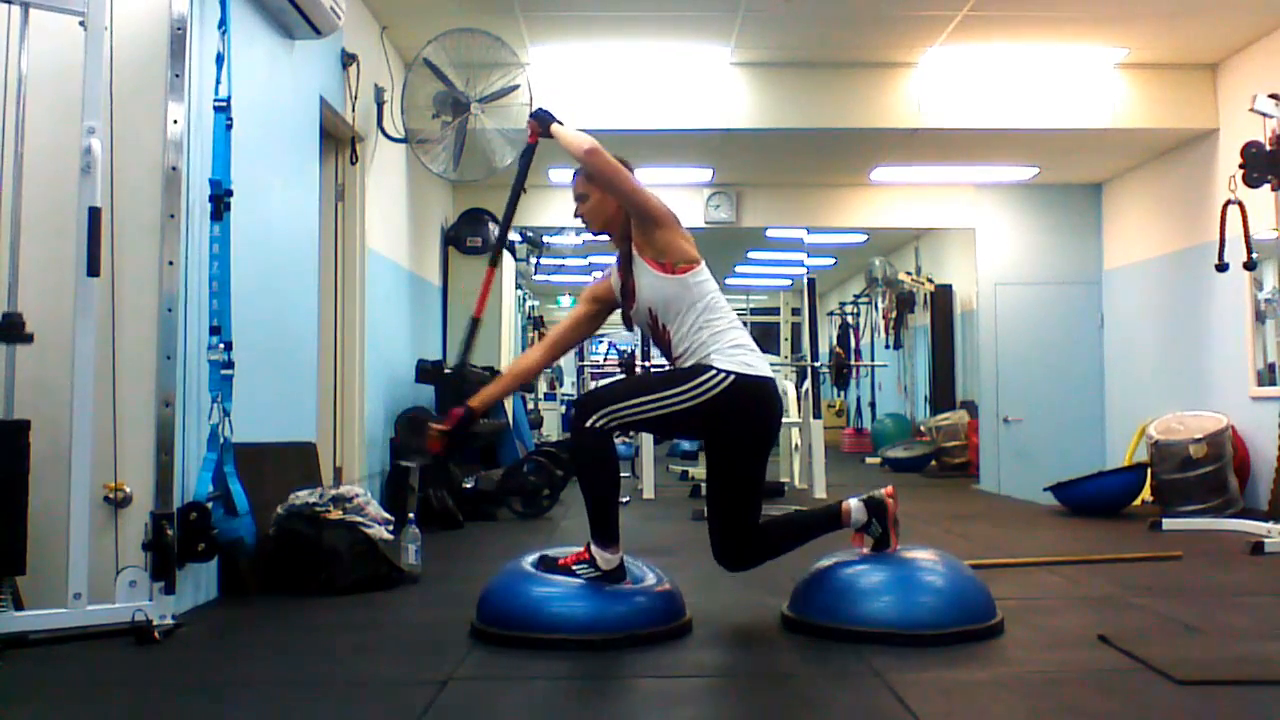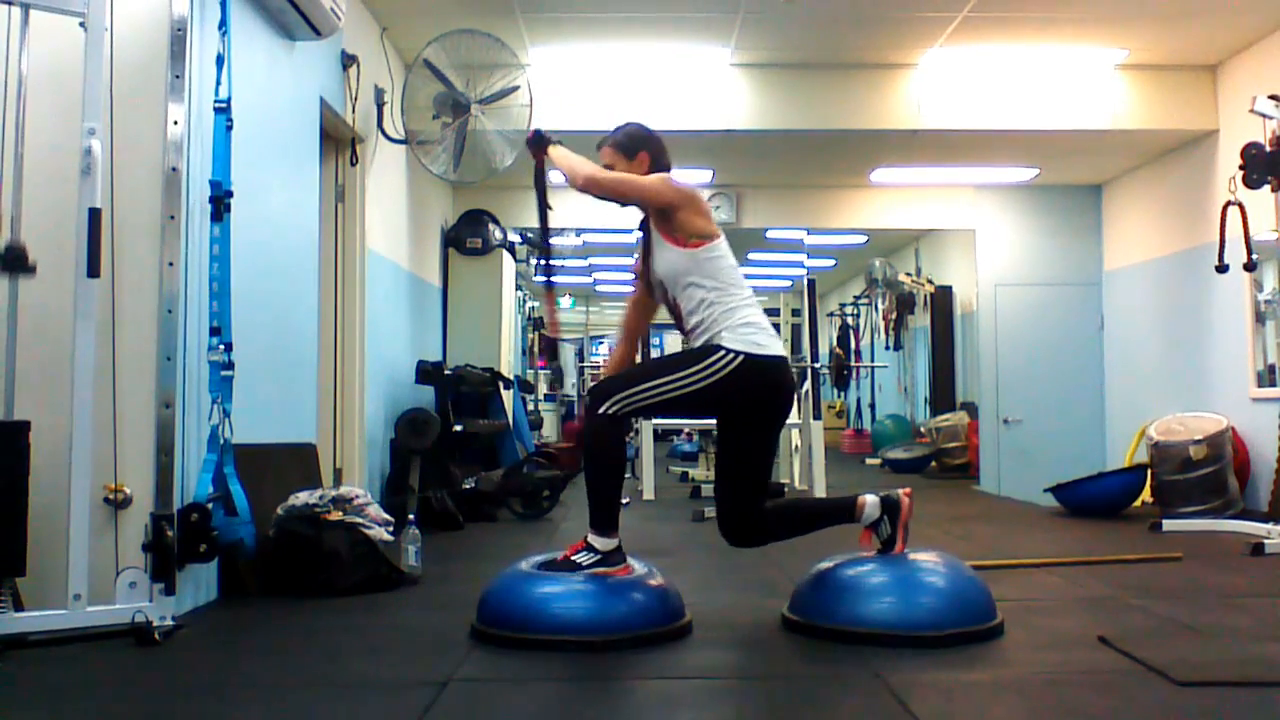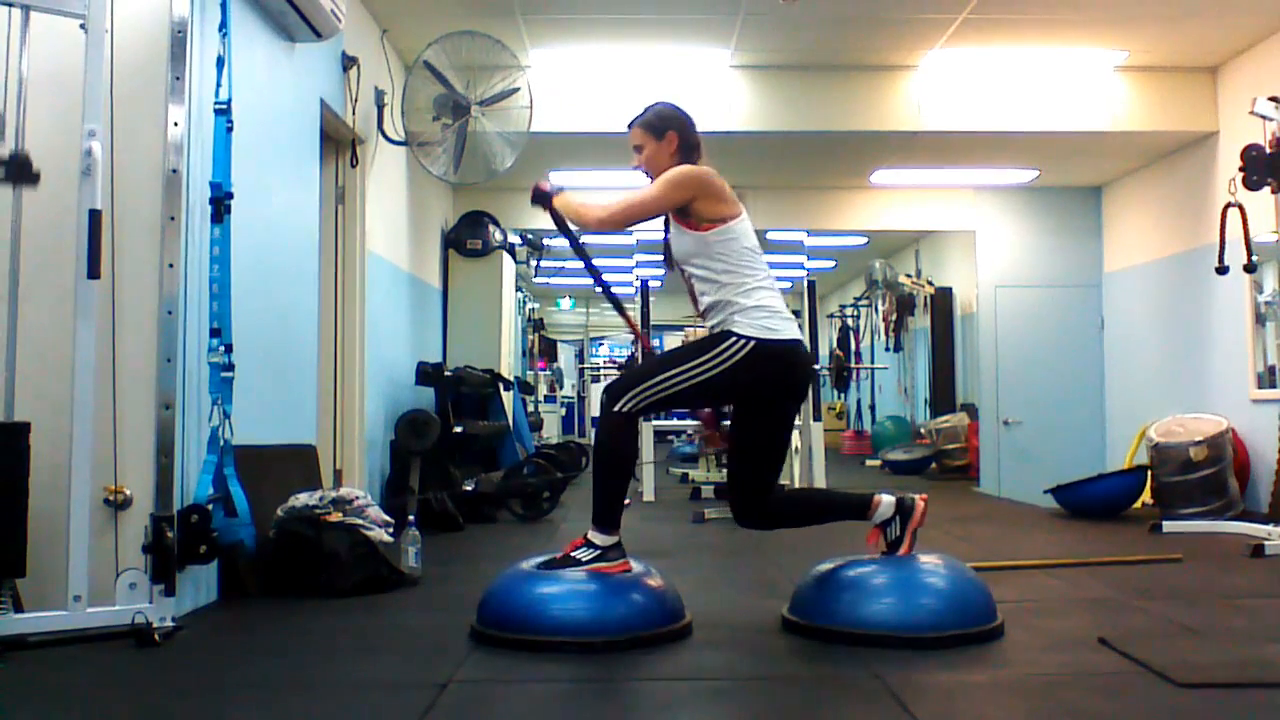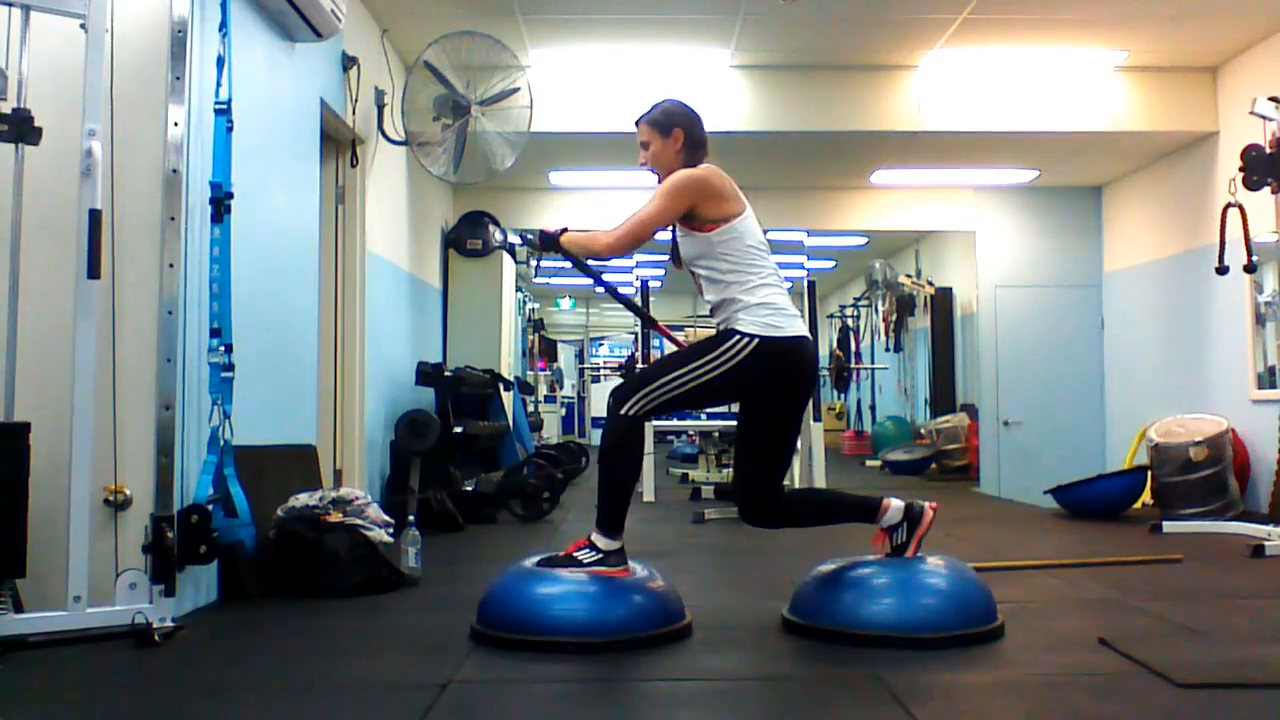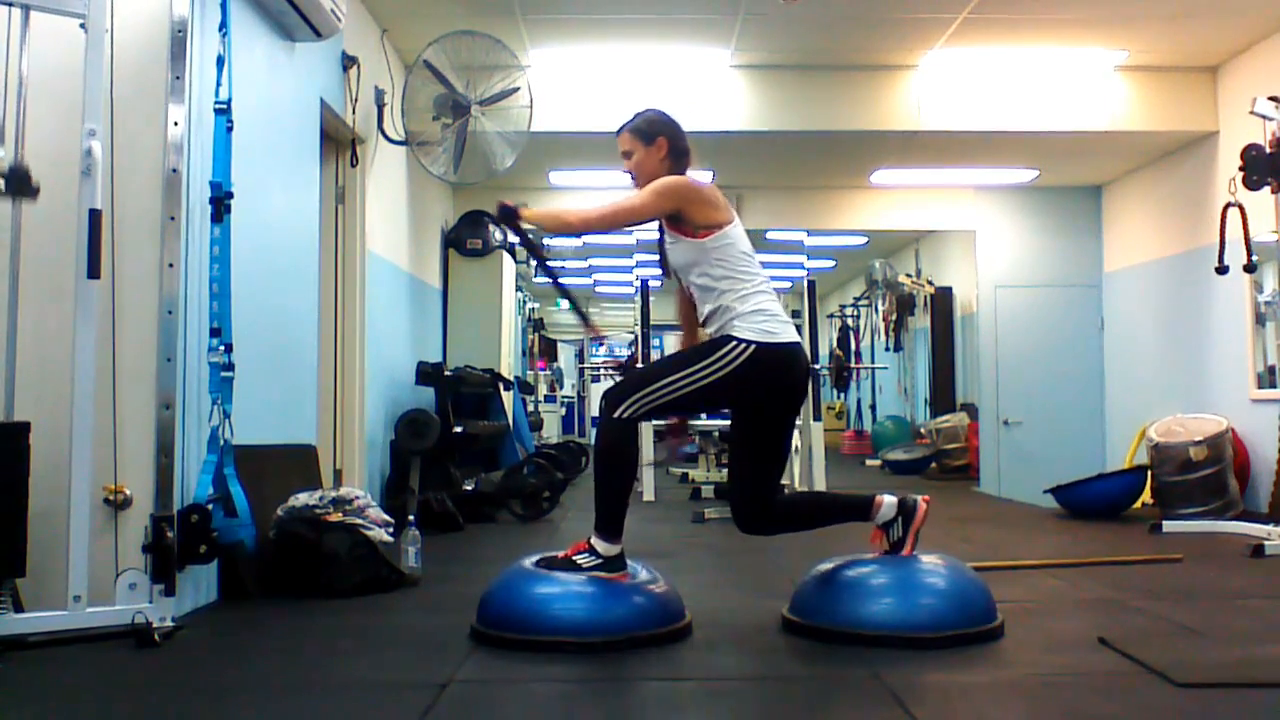
dt=0.3s
person 1, frame 1
left shoulder: (656, 228)
right shoulder: (609, 288)
left elbow: (593, 155)
right elbow: (541, 352)
left wrist: (552, 126)
right wrist: (469, 410)
left hip: (737, 385)
right hip: (739, 398)
left knee: (591, 414)
right knee: (738, 551)
left ankle: (605, 559)
right ankle: (861, 511)
person 1, frame 2
left shoulder: (675, 195)
right shoulder: (652, 249)
left elbow: (589, 181)
right elbow: (627, 341)
left wrist: (551, 149)
right wrist: (592, 427)
left hip: (745, 362)
right hip: (760, 375)
left knee: (603, 403)
right knee: (742, 525)
left ankle: (603, 548)
right ankle: (879, 507)
person 1, frame 3
left shoulder: (694, 180)
right shoulder: (687, 212)
left elbow: (602, 220)
right elbow: (710, 298)
left wrist: (554, 197)
right wrist: (710, 400)
left hip: (756, 345)
right hip: (780, 357)
left knee: (620, 399)
right knee: (753, 507)
left ankle: (603, 543)
right ankle: (890, 508)
person 1, frame 4
left shoulder: (695, 182)
right shoulder: (704, 193)
left elbow: (612, 244)
left wrist: (558, 240)
left hip: (762, 342)
right hip: (789, 352)
left knee: (628, 403)
right knee: (760, 504)
left ankle: (606, 546)
right ankle: (898, 513)
person 1, frame 5
left shoulder: (682, 190)
right shoulder: (682, 218)
left elbow: (586, 222)
right elbow: (692, 317)
left wrist: (522, 214)
right wrist: (683, 404)
left hip: (755, 350)
right hip: (779, 362)
left knee: (619, 405)
right knee: (756, 512)
left ankle: (605, 550)
right ankle: (892, 509)
